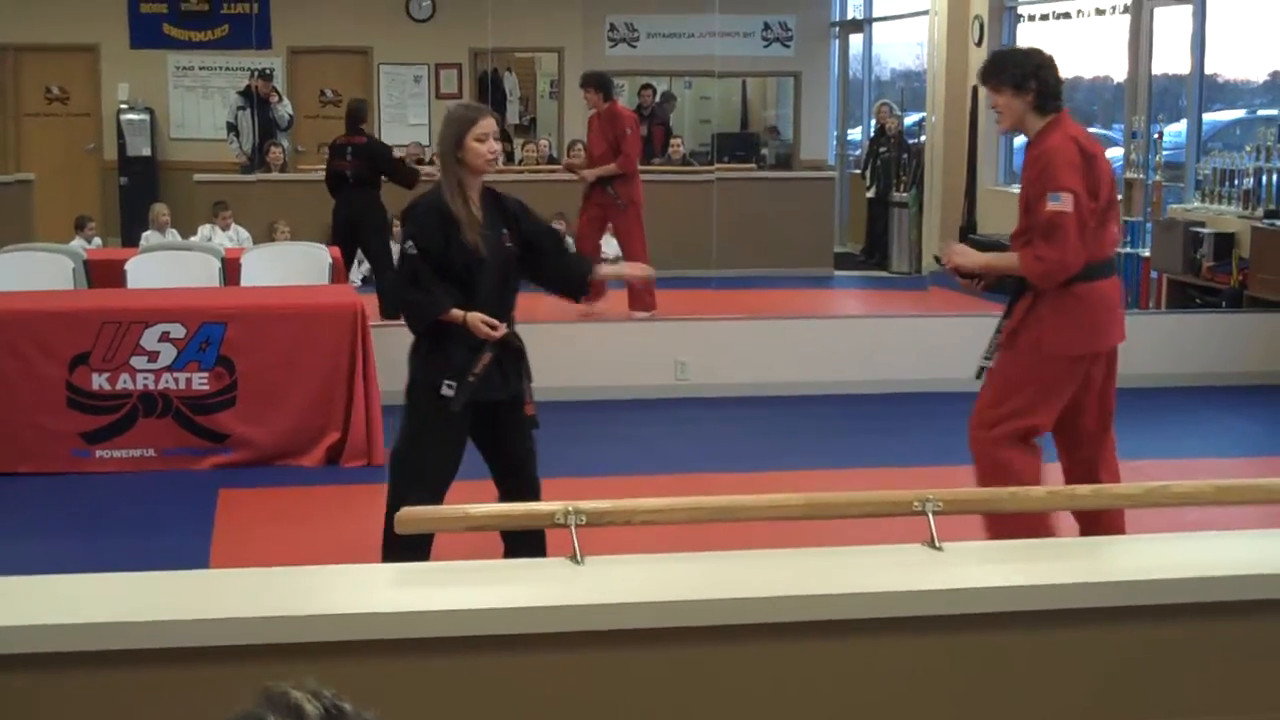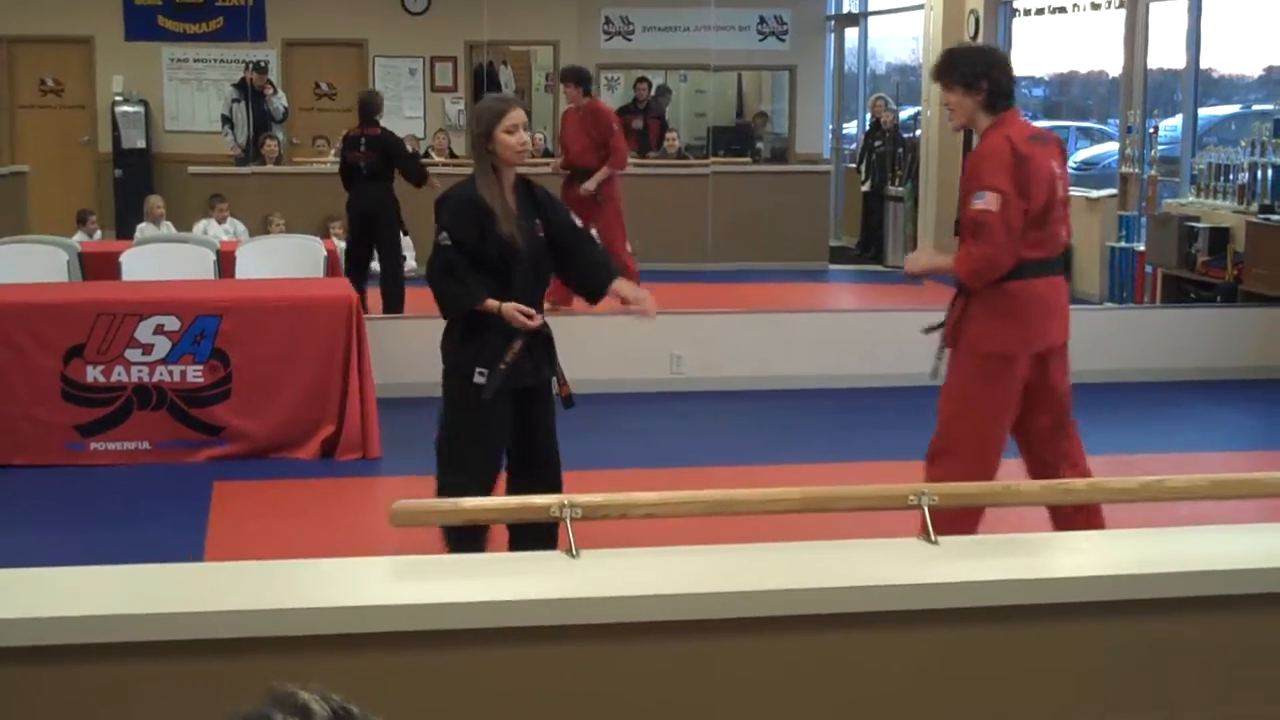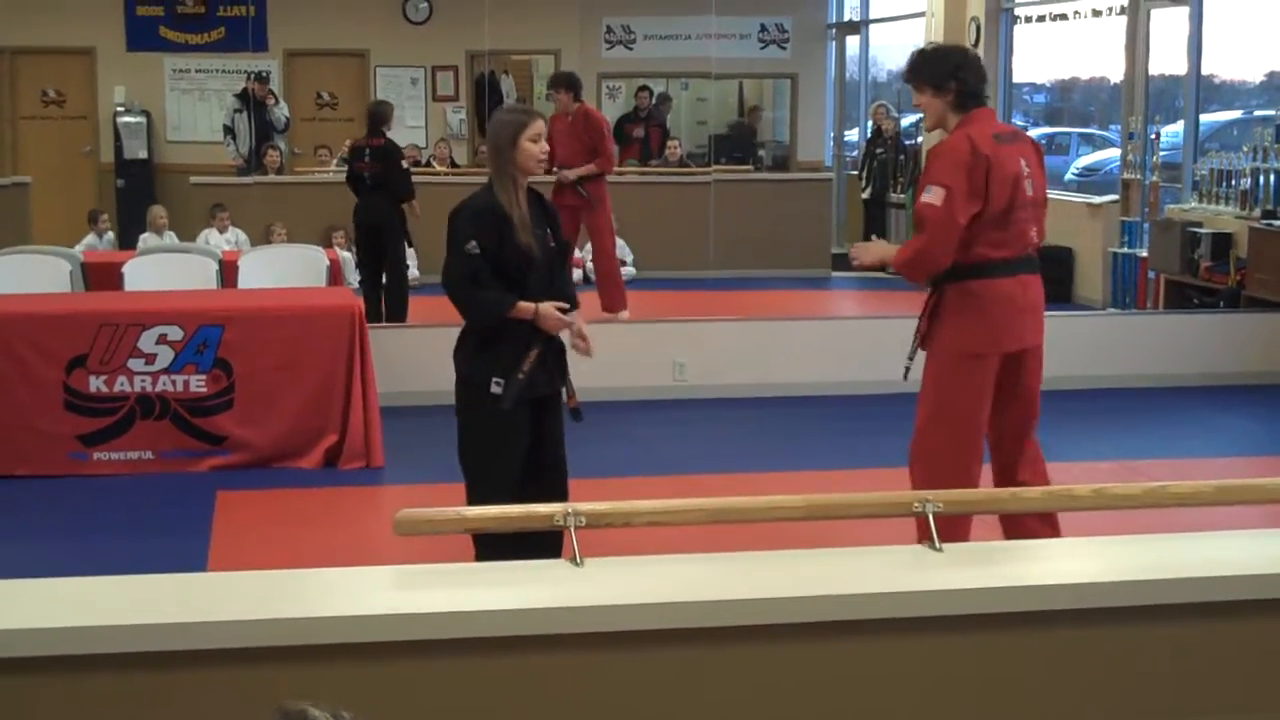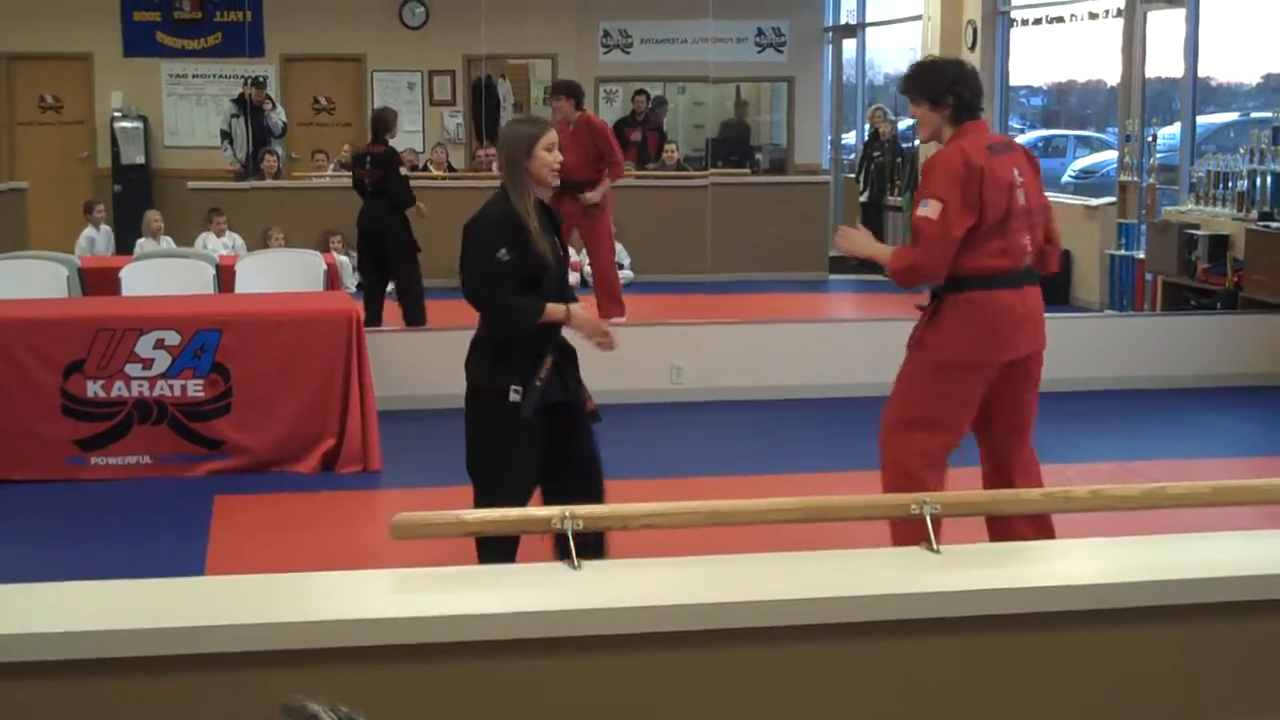
dt=0.3s
person 1, frame 1
left shoulder: (1054, 152)
right shoulder: (1070, 141)
left elbow: (1056, 257)
left wrist: (981, 261)
right wrist: (998, 263)
left hip: (1064, 310)
right hip: (1091, 304)
left knee: (998, 431)
right knee: (1087, 440)
person 1, frame 2
left shoulder: (993, 152)
right shoulder: (1043, 142)
left elbow: (988, 256)
left wrist: (931, 263)
right wrist: (958, 263)
left hip: (1003, 310)
right hip: (1044, 301)
left knee: (957, 449)
right knee: (1052, 439)
person 1, frame 3
left shoulder: (956, 150)
right shoulder: (1022, 143)
left elbow: (931, 250)
left wrist: (881, 253)
left hip: (974, 306)
right hip: (1023, 299)
left knee: (943, 449)
right knee: (1014, 439)
person 1, frame 4
left shoulder: (951, 162)
right shoulder: (1017, 154)
left elbow: (924, 263)
right elbow: (1046, 249)
left wrist: (869, 247)
left hip: (971, 315)
right hip: (1022, 311)
left knee: (909, 441)
right knee: (1009, 446)
person 2, frame 1
left shoulder: (505, 210)
right shoulder: (428, 211)
left elbow: (551, 258)
right elbow: (411, 289)
left wrist: (615, 270)
right wrist: (463, 317)
left hip: (500, 357)
right hip: (445, 361)
left knee: (518, 469)
right knee: (421, 474)
left ankle: (527, 564)
person 2, frame 2
left shoulder: (536, 199)
right shoulder: (461, 203)
left elbow: (577, 250)
right elbow: (445, 279)
left wrist: (622, 287)
right wrist: (497, 308)
left hip: (529, 346)
right hip: (478, 349)
left knee: (538, 459)
right knee: (473, 462)
left ankle: (533, 558)
right ankle: (465, 560)
person 2, frame 3
left shoulder: (542, 208)
right shoulder: (478, 212)
right elbow: (465, 290)
left wrist: (567, 316)
right wrist: (532, 311)
left hip: (539, 356)
right hip: (493, 360)
left knee: (545, 467)
right knee: (495, 473)
left ankle: (538, 567)
person 2, frame 4
left shoulder: (545, 216)
right shoulder: (493, 222)
right elbow: (495, 300)
left wrist: (580, 318)
right wrist: (565, 313)
left hip: (549, 361)
right hip: (506, 368)
left knee: (579, 464)
right knee: (506, 479)
left ankle: (584, 562)
person 3, frame 1
left shoulder: (623, 117)
right shoulder: (594, 119)
left elbow: (628, 161)
left wrist: (595, 172)
right wrist: (580, 166)
left hip: (622, 190)
right hip: (599, 189)
left knee: (632, 247)
right knee: (585, 239)
left ankle: (643, 304)
right ankle: (594, 293)
person 3, frame 2
left shoulder: (603, 114)
right shoulder: (567, 116)
left elbow: (620, 157)
left wrist: (595, 181)
right wrist: (561, 162)
left hip: (602, 188)
right hip: (575, 186)
left knee: (614, 244)
right ankle: (558, 298)
person 3, frame 3
left shoulder: (593, 119)
right shoulder: (555, 120)
left elbow: (607, 160)
right elbow: (551, 152)
left wrist: (576, 172)
right wrist: (546, 164)
left hip: (591, 190)
right hip: (564, 191)
left knee: (603, 250)
left ankle: (616, 306)
person 3, frame 4
left shoulder: (596, 126)
right shoulder: (559, 129)
left elbow: (617, 165)
left wrist: (599, 192)
left hip: (591, 199)
right hip: (565, 197)
left knee: (602, 257)
left ankle: (613, 312)
person 4, frame 1
left shoulder: (336, 145)
right shoulder: (373, 145)
left elbow: (331, 179)
right elbow: (397, 170)
right wrist: (418, 176)
left hip: (343, 209)
right hip: (369, 209)
left knee: (339, 262)
right knee: (383, 264)
right ankle: (391, 314)
person 4, frame 2
left shoulder: (349, 138)
right shoulder: (386, 138)
left elbow: (344, 172)
right elbow: (409, 164)
right wrist: (426, 180)
left hip: (357, 202)
right hip: (382, 201)
left knee: (356, 255)
right knee: (391, 257)
right ankle: (393, 310)
person 4, frame 3
left shoulder: (356, 148)
right shoulder: (390, 148)
left elbow: (352, 180)
right elbow: (401, 184)
right wrist: (412, 203)
left hip: (364, 212)
right hip: (387, 212)
left knee: (369, 267)
right knee: (395, 268)
left ankle: (373, 319)
right ankle: (395, 320)
person 4, frame 4
left shoulder: (360, 155)
right shoulder: (390, 155)
right elbow: (400, 191)
right wrist: (417, 206)
left hip: (367, 218)
right hip: (389, 219)
left knee: (372, 273)
right knee: (406, 271)
left ankle: (372, 322)
right ankle: (415, 322)
